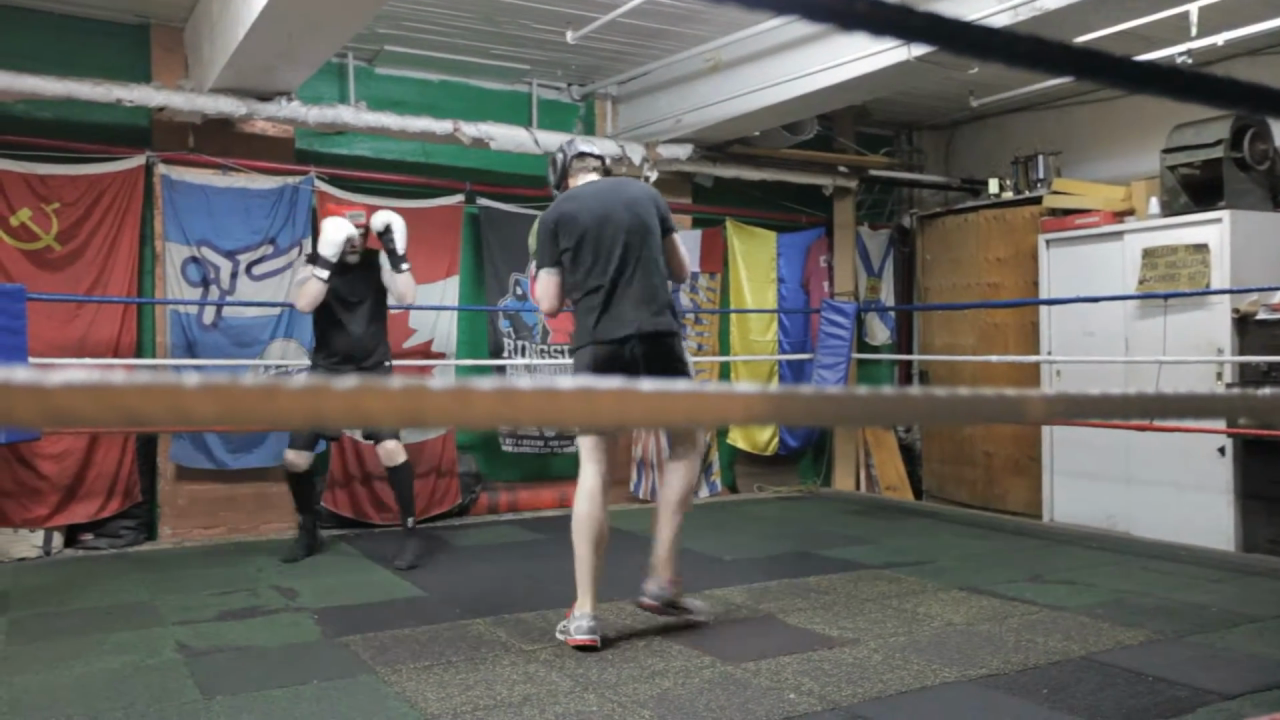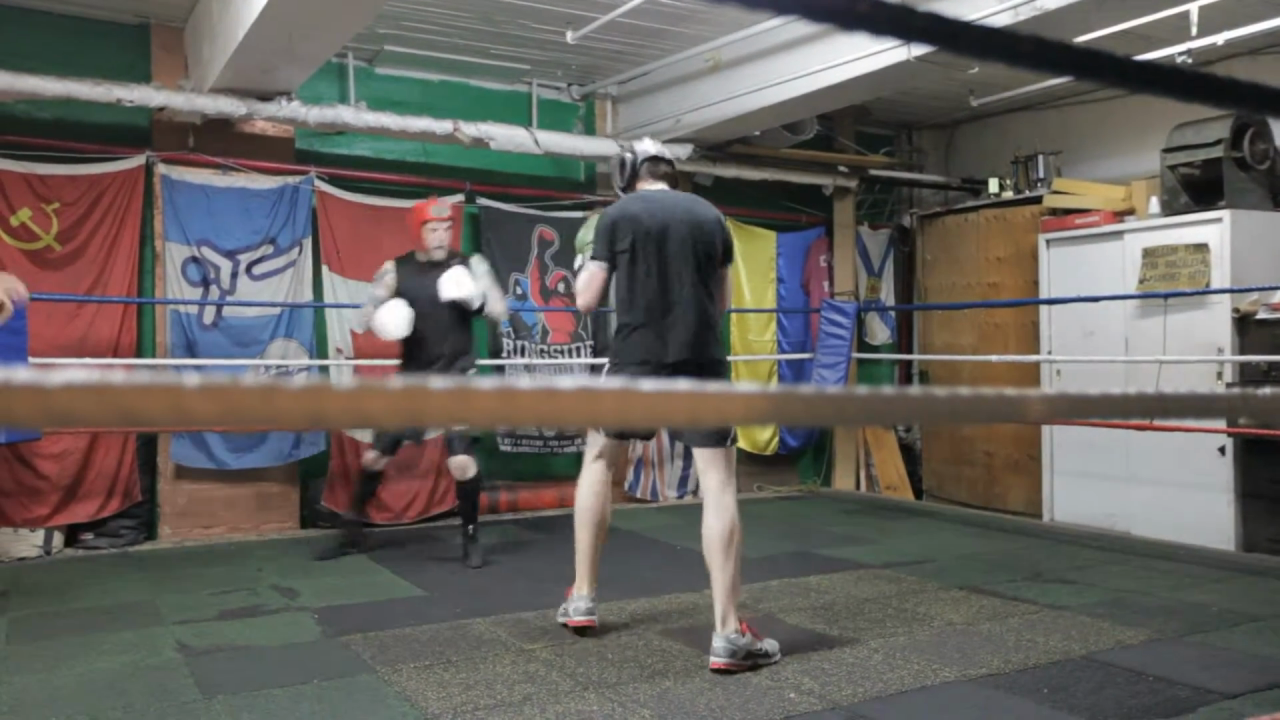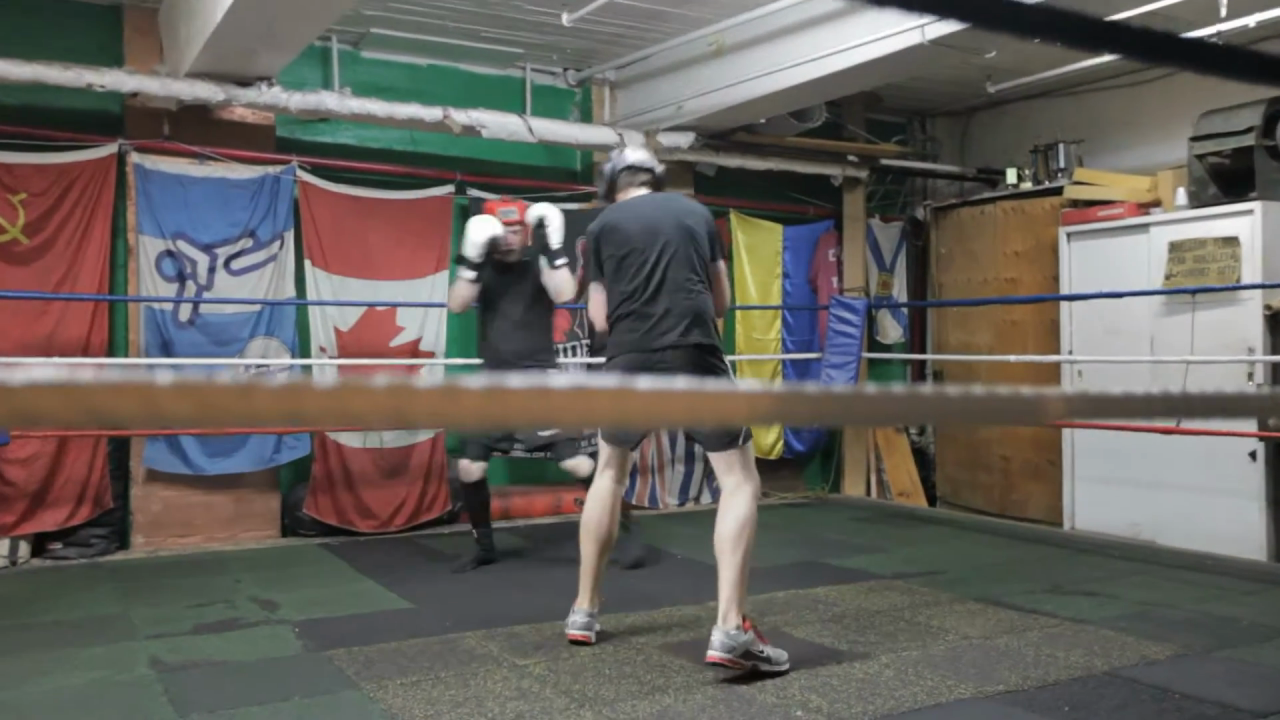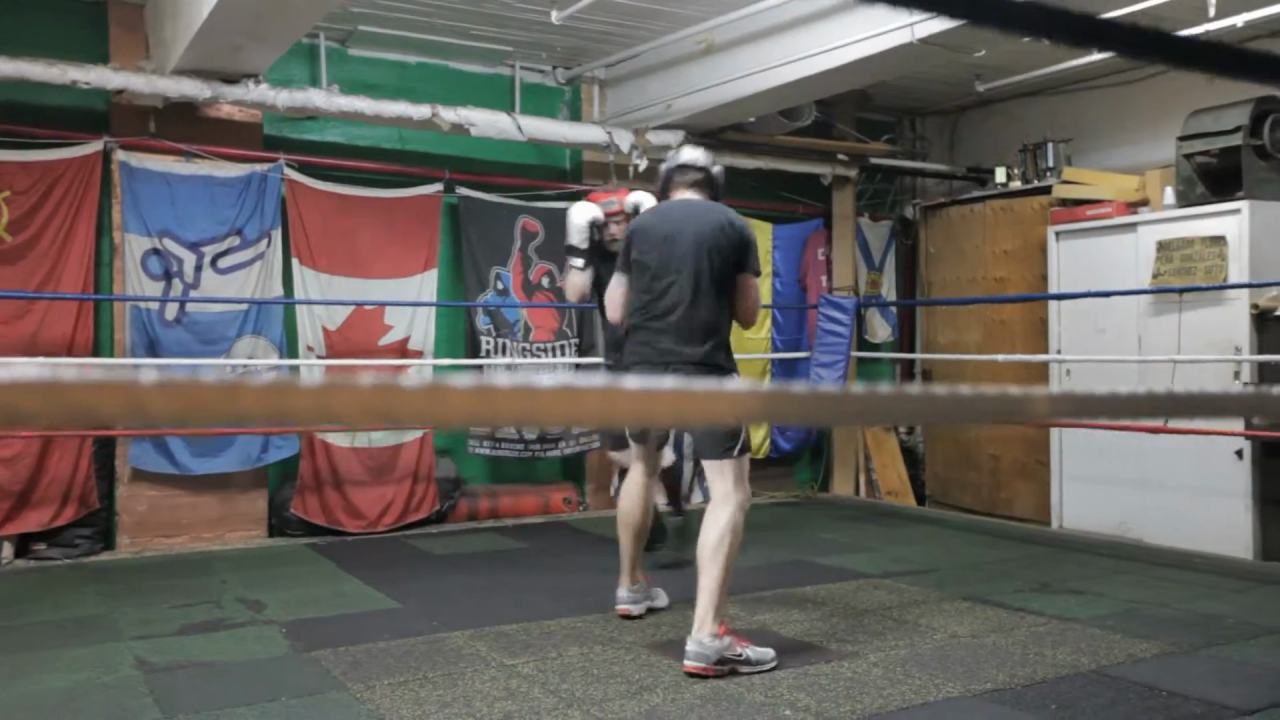
dt=0.4s
person 1, frame 1
left shoulder: (557, 214)
right shoulder: (647, 194)
left elbow: (549, 302)
right elbow: (680, 272)
left hip: (598, 344)
right hip: (657, 335)
left knee: (595, 472)
right knee: (685, 451)
left ankle: (584, 614)
right ankle: (661, 580)
person 1, frame 2
left shoulder: (619, 214)
right shoulder: (710, 215)
left elbow: (587, 300)
left wrist: (595, 263)
left hip: (636, 359)
right hip: (701, 360)
left knee: (599, 462)
right knee: (719, 486)
left ankle: (582, 597)
right ankle: (728, 634)
person 1, frame 3
left shoulder: (603, 226)
right shoulder: (697, 212)
left elbow: (600, 318)
right elbow: (722, 300)
left hip: (629, 359)
right hip: (693, 355)
left knee: (609, 472)
right knee: (741, 481)
left ankle: (583, 612)
right ankle: (731, 628)
person 1, frame 4
left shoulder: (640, 225)
right shoulder: (733, 226)
left elbow: (616, 314)
right elbow: (748, 314)
left hip: (640, 367)
right hip: (701, 368)
left knee: (643, 464)
right knee: (730, 493)
left ankle: (631, 585)
right ankle: (708, 636)
person 2, frame 1
left shoulder: (379, 260)
right shoulder: (315, 264)
left elbow: (407, 297)
right elbow: (305, 302)
left wrist: (397, 252)
right wrist: (325, 258)
left hip: (372, 371)
right hip: (328, 371)
left knee: (389, 447)
right knee: (296, 456)
left ankle: (410, 534)
right ankle: (309, 534)
person 2, frame 2
left shoulder: (472, 265)
right shoulder: (396, 269)
left elbow: (500, 315)
right elbow: (369, 316)
left wrist: (476, 300)
right wrist: (378, 321)
left hip: (457, 377)
right hip: (413, 376)
left knee: (461, 462)
right knee: (375, 456)
left ankle: (470, 538)
right ankle: (352, 532)
person 2, frame 3
left shoulder: (542, 260)
right shoulder: (479, 260)
left elbow: (565, 295)
right elbow: (455, 305)
left wrist: (552, 248)
right wrist: (471, 259)
left hip: (539, 376)
left knee: (575, 462)
right knee: (469, 467)
right ankle: (483, 545)
person 2, frame 4
right shoulder: (594, 253)
right elbow: (573, 294)
right wrist: (577, 245)
right hip: (617, 362)
right knee: (620, 450)
left ankle: (680, 533)
right ankle: (654, 528)
